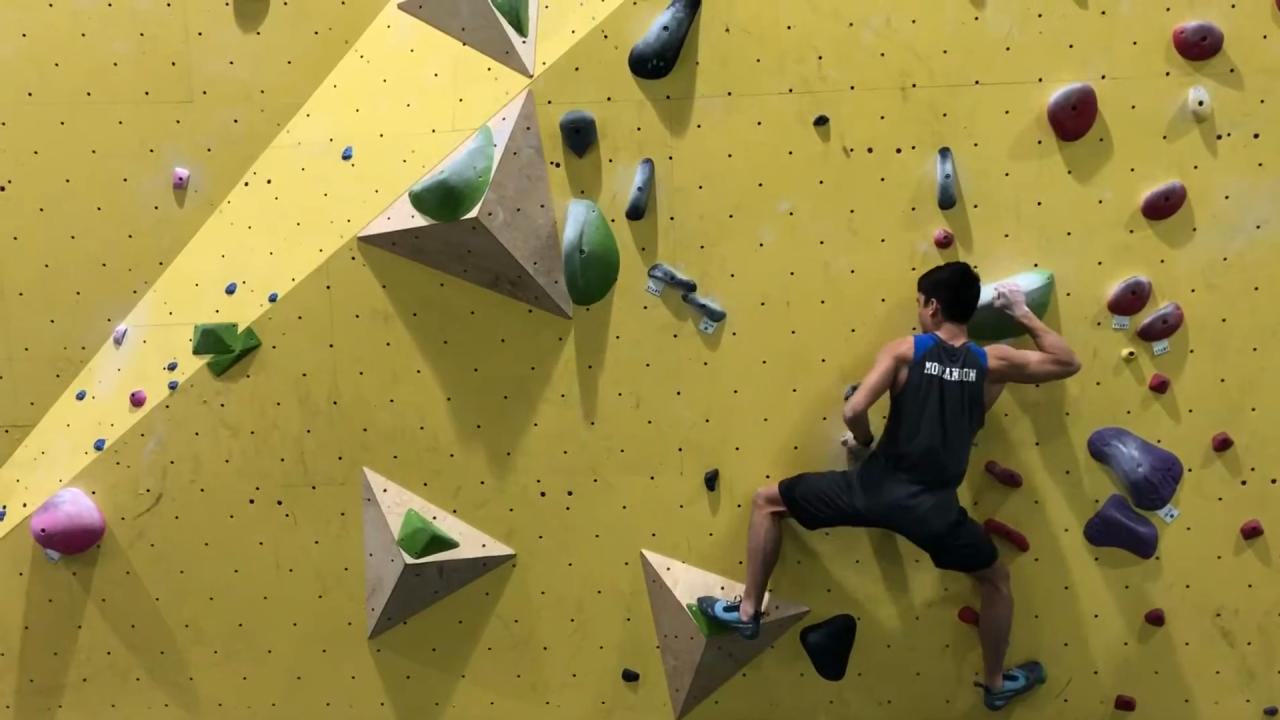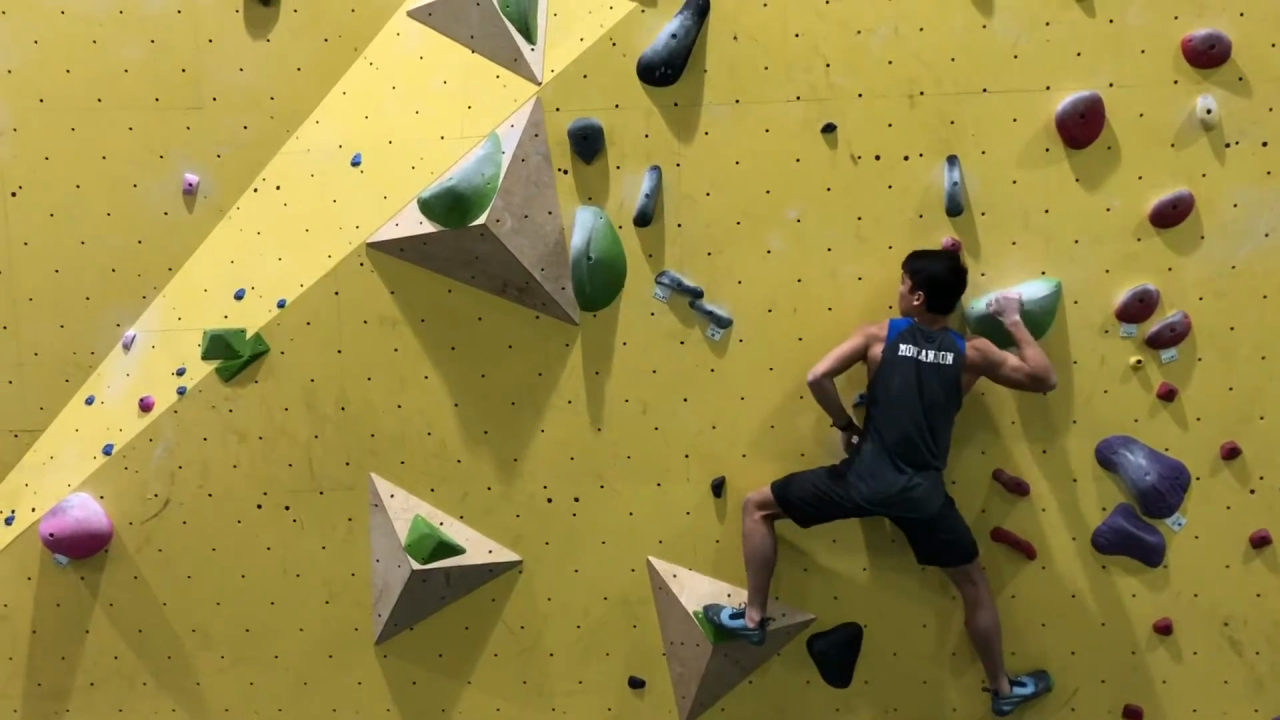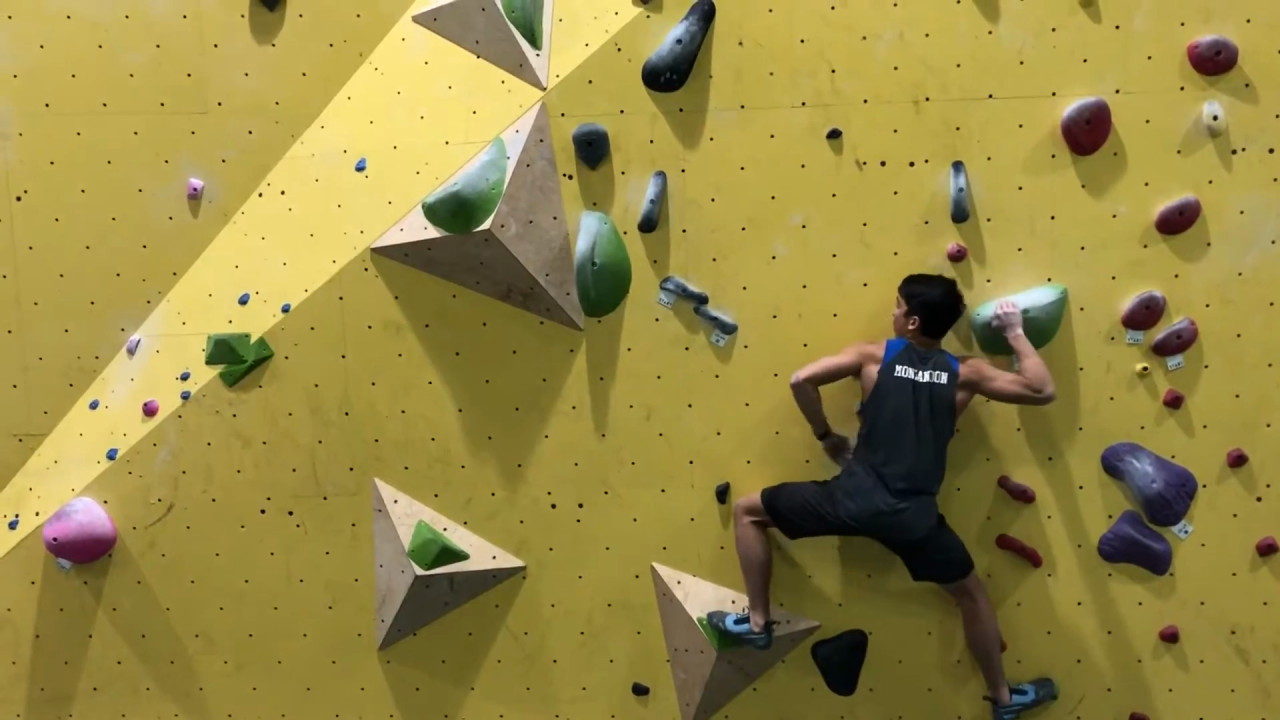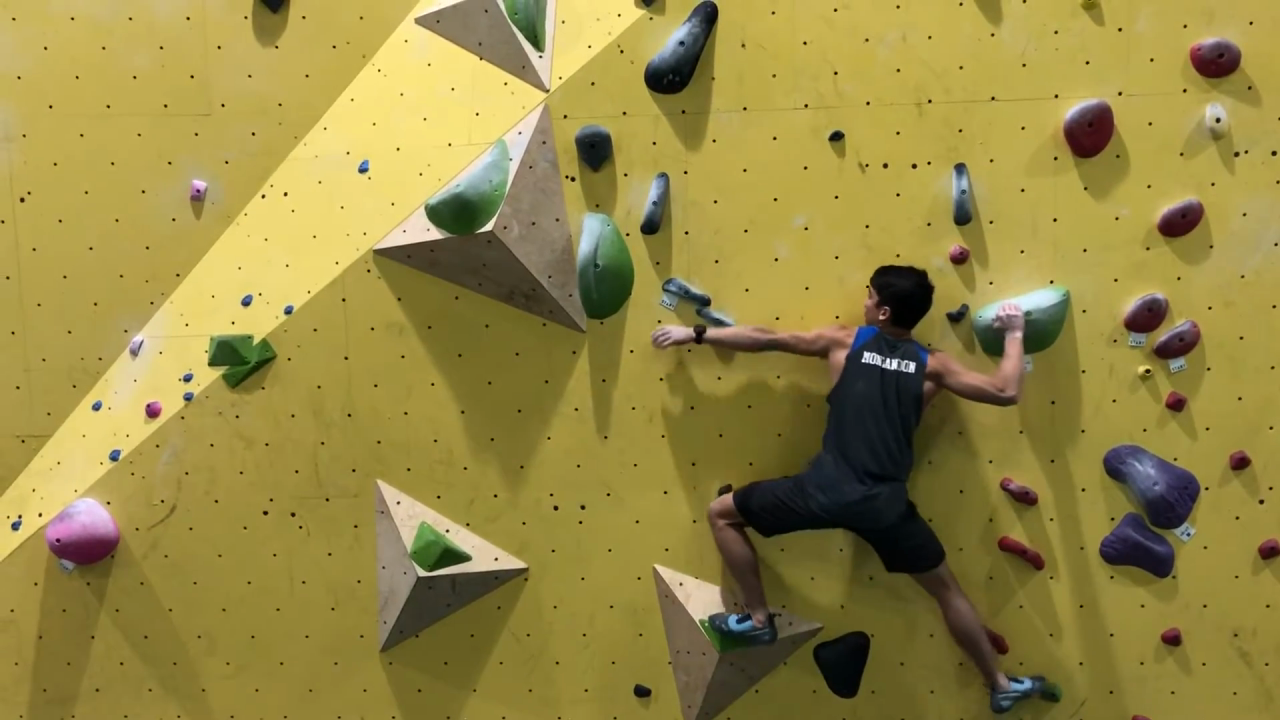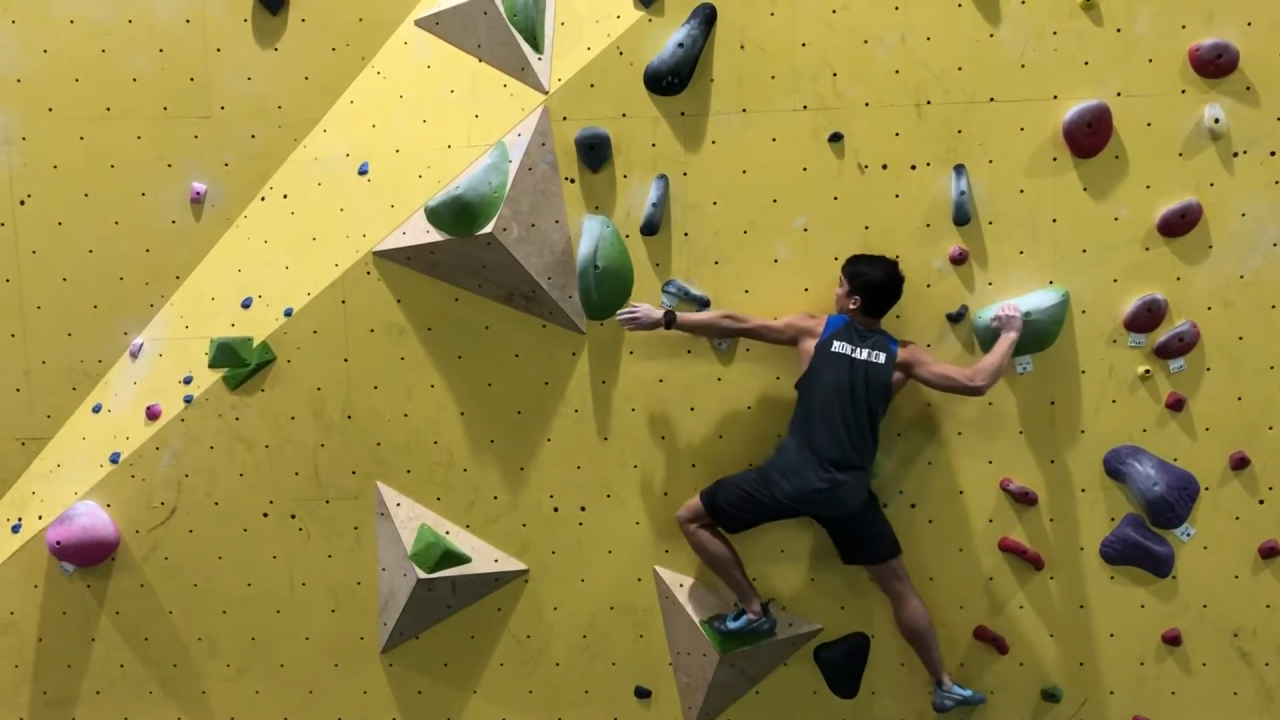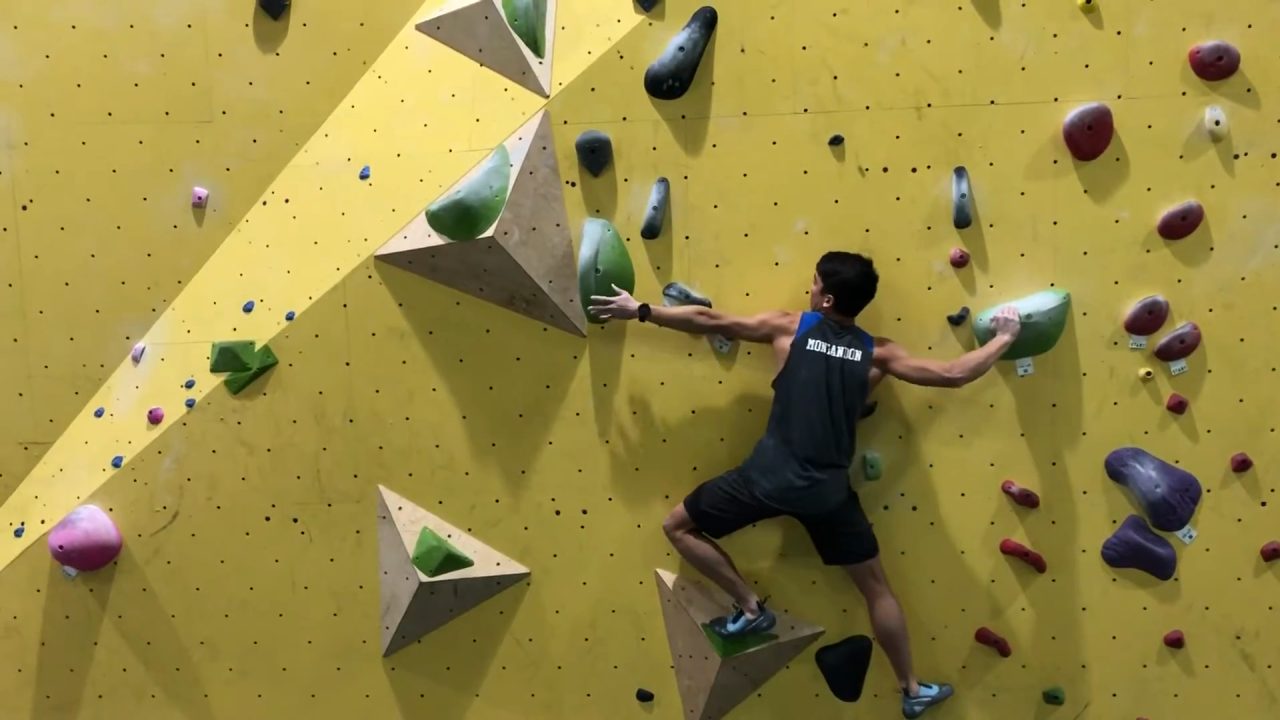
dt=0.4s
person 1, frame 1
left shoulder: (904, 350)
right shoulder: (994, 363)
left elbow: (854, 409)
right elbow: (1068, 363)
left wrist: (862, 442)
right wrist: (1023, 314)
left hip: (877, 488)
right hip: (934, 506)
left knee: (766, 501)
right knee: (997, 580)
left ankle: (747, 610)
right ankle: (997, 683)
person 1, frame 2
left shoulder: (879, 335)
right shoulder: (972, 352)
left elbow: (817, 377)
right elbow: (1045, 380)
left wrist: (846, 426)
right wrist: (1013, 320)
left hip: (865, 477)
right hip: (923, 493)
left knee: (756, 506)
right knee: (974, 585)
left ankle: (752, 616)
person 1, frame 3
left shoulder: (874, 355)
right shoulder: (965, 373)
left elbow: (803, 379)
right elbow: (1042, 390)
left wrist: (827, 435)
right wrist: (1015, 333)
left hip: (854, 498)
right hip: (913, 514)
left knee: (747, 511)
right knee: (973, 597)
left ankle: (756, 621)
person 1, frame 4
left shoulder: (844, 342)
right shoulder: (932, 365)
left elbow: (764, 339)
right elbow: (1005, 392)
left wrist: (694, 334)
right wrist: (1013, 334)
left hip: (826, 489)
right hip: (884, 503)
left knee: (722, 514)
right knee: (948, 591)
left ankle: (755, 618)
right ankle: (1000, 685)
person 1, frame 5
left shoulder: (814, 329)
right shoulder: (902, 356)
left elbow: (734, 324)
right elbow: (975, 383)
left wrist: (664, 319)
right wrist: (1009, 335)
left hip: (789, 477)
right hip: (848, 492)
left knee: (692, 518)
right knee: (900, 589)
left ankle: (753, 610)
right ankle: (944, 686)
person 1, frame 6
left shoulder: (789, 327)
right shoulder: (877, 353)
left elbow: (708, 320)
right elbow: (952, 375)
left wrist: (640, 311)
right wrist: (1002, 338)
left hip: (768, 476)
right hip: (828, 489)
left knee: (677, 526)
right knee: (876, 588)
left ankle: (750, 608)
